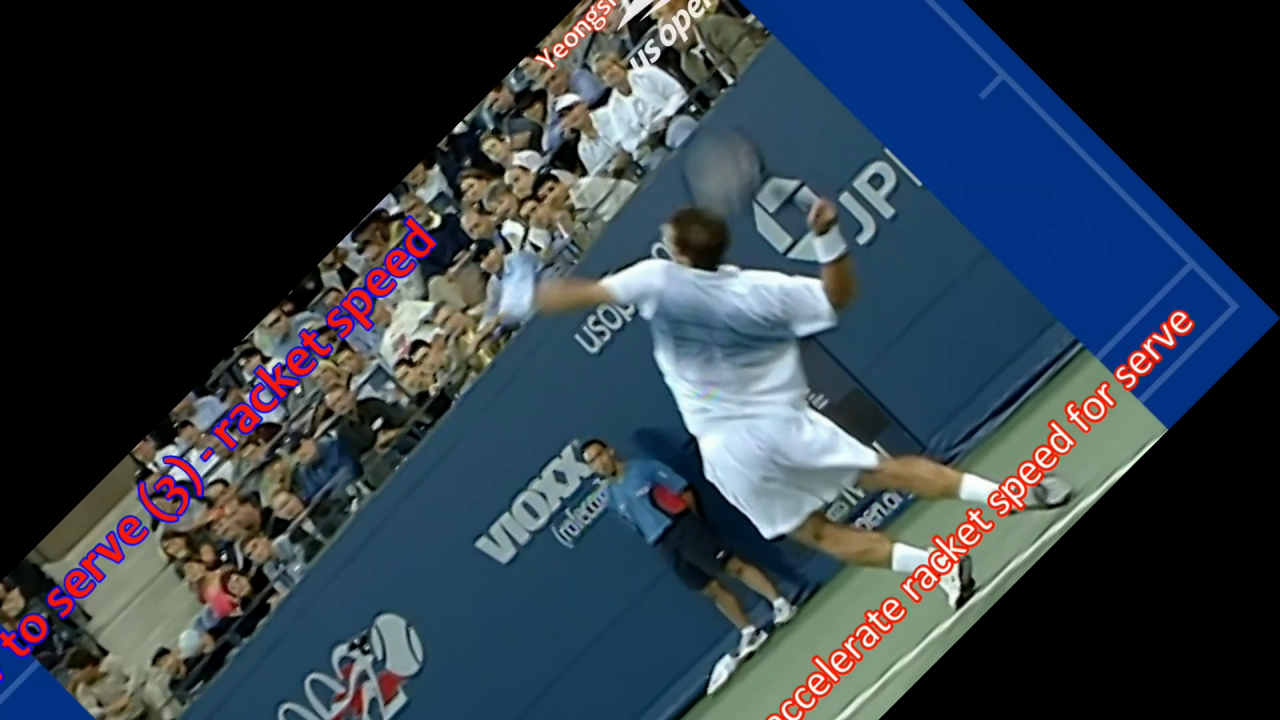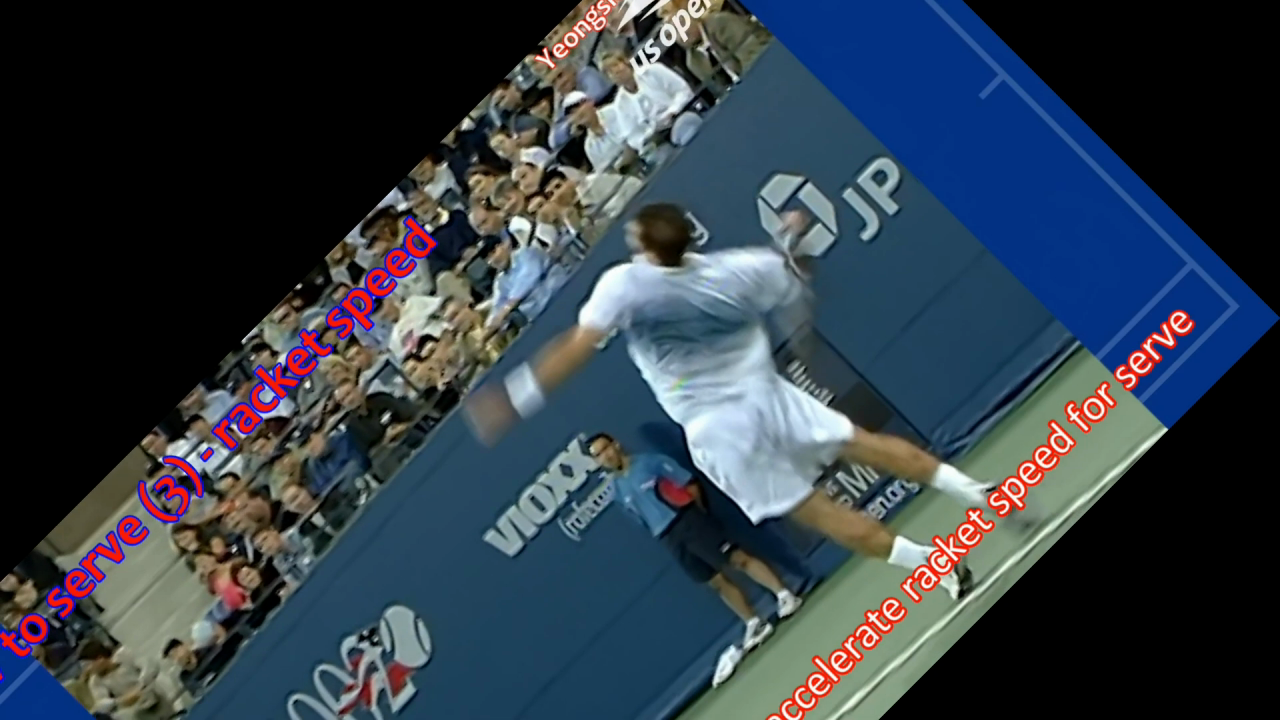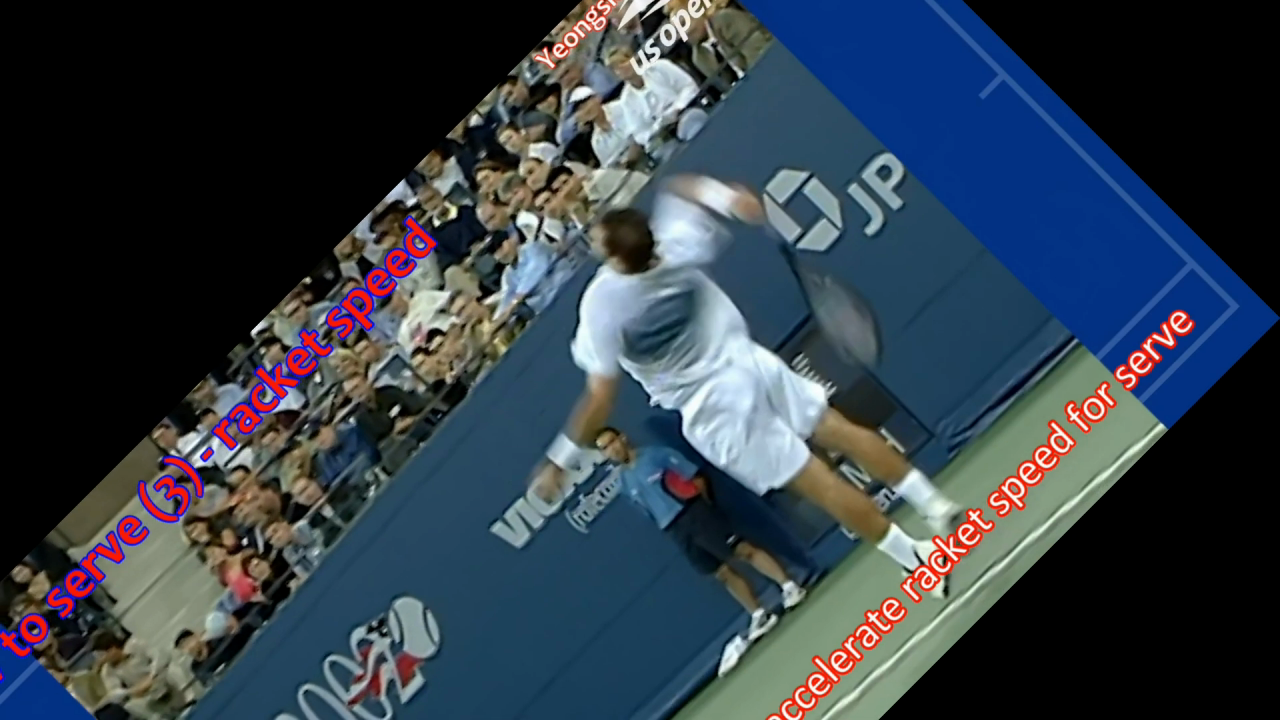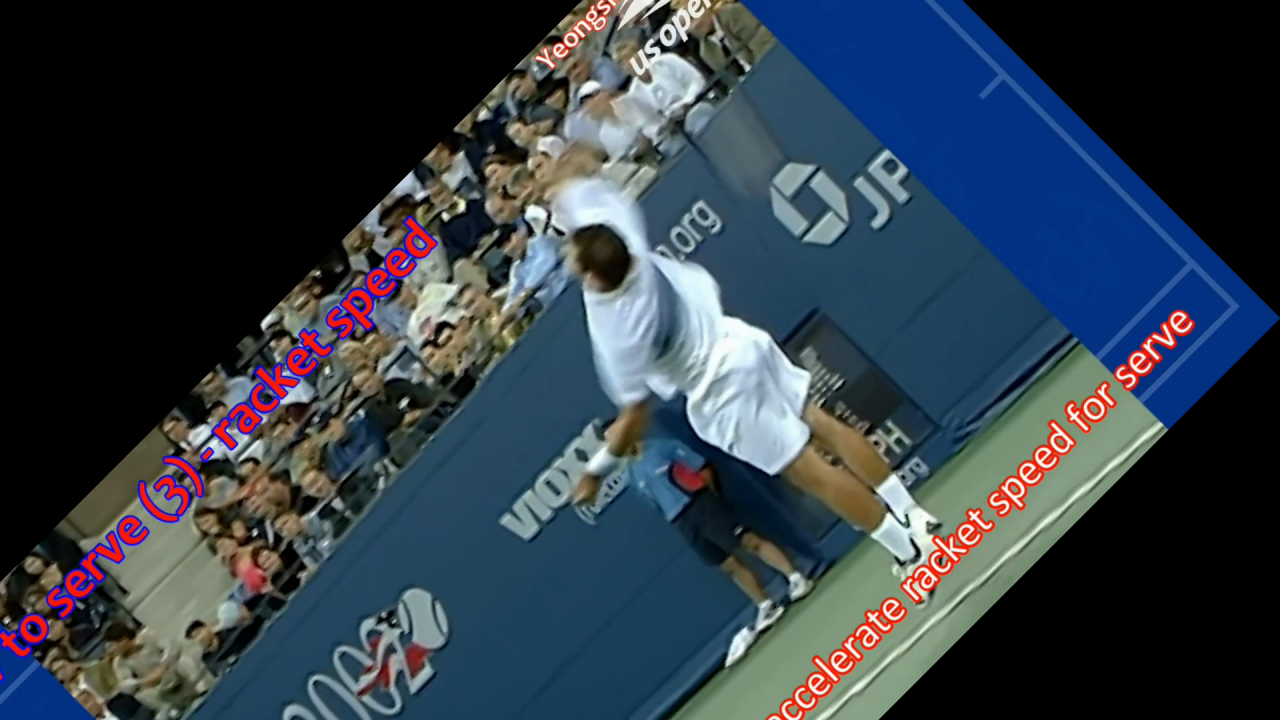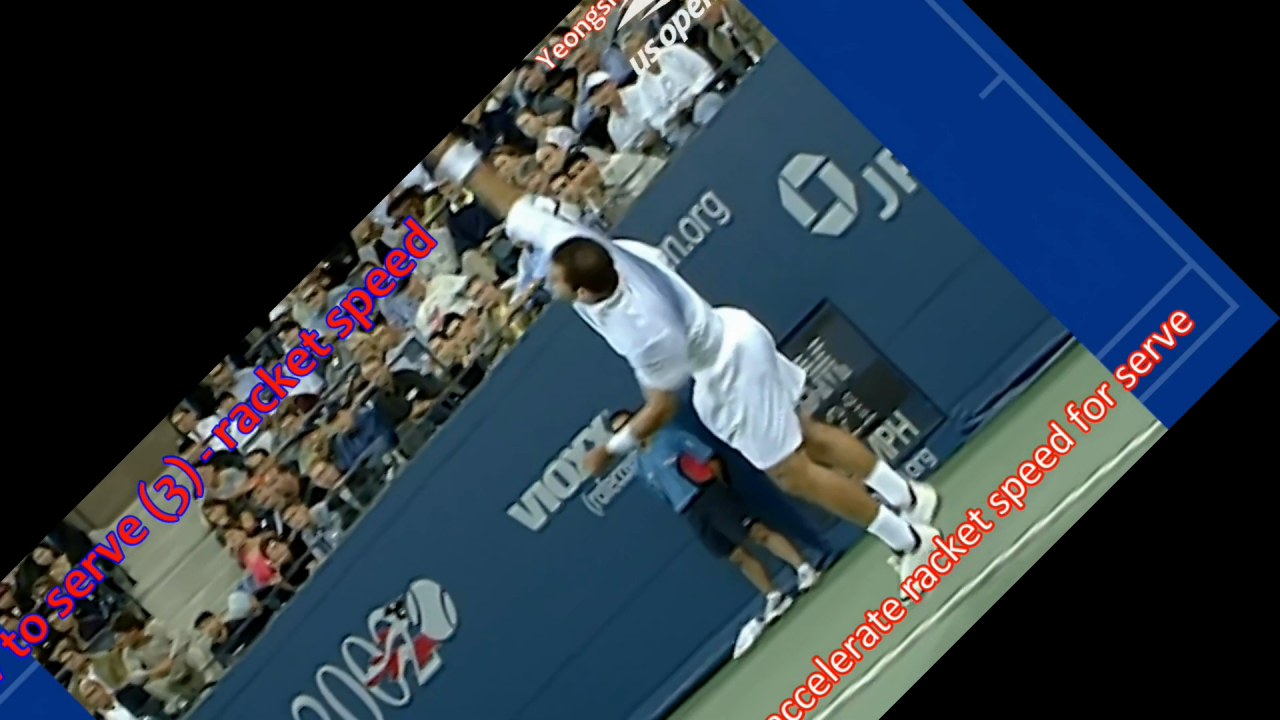
dt=0.5s
person 1, frame 1
left shoulder: (659, 280)
right shoulder: (763, 289)
left elbow: (585, 293)
right elbow: (839, 296)
left wrist: (515, 292)
right wrist: (826, 234)
left hip: (728, 452)
right hip: (785, 425)
left knee: (817, 534)
right knee: (886, 472)
left ankle: (936, 568)
person 1, frame 2
left shoulder: (625, 284)
right shoulder: (735, 269)
left elbow: (577, 348)
right elbow: (796, 281)
left wrist: (513, 397)
right wrist: (795, 237)
left hip: (717, 433)
right hip: (768, 398)
left knee: (818, 512)
right knee: (866, 445)
left ankle: (932, 564)
right ankle: (980, 490)
person 1, frame 3
left shoulder: (603, 305)
right shoulder: (678, 247)
left elbow: (600, 396)
right elbow: (687, 189)
left wrist: (560, 461)
right wrist: (727, 196)
left hip: (716, 410)
right hip: (752, 366)
left knee: (818, 482)
right knee: (841, 431)
left ankle: (918, 559)
right ankle: (936, 506)
person 1, frame 4
left shoulder: (617, 337)
right shoulder: (619, 236)
left elbow: (635, 416)
right elbow: (570, 189)
left wrist: (596, 470)
left hip: (722, 392)
right hip: (736, 340)
left knee: (809, 470)
right knee: (824, 425)
left ankle: (909, 550)
right ankle: (909, 513)
person 1, frame 5
left shoulder: (646, 332)
right shoulder: (592, 250)
left elbow: (662, 406)
right elbow: (517, 206)
left wrist: (613, 448)
right wrist: (459, 158)
left hip: (729, 375)
right hip: (730, 334)
left knee: (792, 473)
right knee: (805, 433)
left ankle: (908, 538)
right ankle: (906, 496)
person 2, frame 1
left shoulder: (644, 467)
right shoulder: (611, 497)
left elbow: (685, 491)
right elbow: (637, 526)
left wrist: (690, 521)
left hip: (682, 526)
right hip: (666, 546)
left knee: (733, 566)
right knee: (712, 589)
left ankle: (780, 603)
right ankle: (750, 633)
person 2, frame 2
left shoulder: (649, 462)
right shoulder: (617, 490)
left elbow: (690, 485)
right elbow: (641, 519)
left wrist: (696, 512)
left hip: (688, 520)
right hip: (670, 539)
left knee: (738, 558)
right knee: (717, 582)
left ankle: (785, 595)
right ankle: (755, 625)
person 2, frame 3
left shoulder: (655, 455)
right shoulder: (624, 482)
left elbow: (696, 478)
right elbow: (648, 511)
left wrist: (703, 510)
left hip: (693, 512)
right hip: (676, 531)
left knee: (743, 550)
right knee: (723, 574)
left ankle: (789, 586)
right ankle: (760, 617)
person 2, frame 4
left shoulder: (661, 447)
right shoulder: (630, 473)
left elbow: (704, 469)
right elbow: (655, 503)
left wrist: (709, 495)
left hip: (700, 504)
right hip: (682, 523)
left knee: (750, 541)
right knee: (730, 566)
left ankle: (796, 578)
right ankle: (767, 608)
person 2, frame 5
left shoulder: (671, 437)
right shoulder: (640, 465)
left elbow: (711, 460)
right elbow: (663, 493)
left wrist: (718, 487)
left hip: (709, 494)
right hip: (692, 513)
left knee: (758, 532)
right knee: (738, 556)
left ankle: (803, 568)
right ankle: (775, 599)
